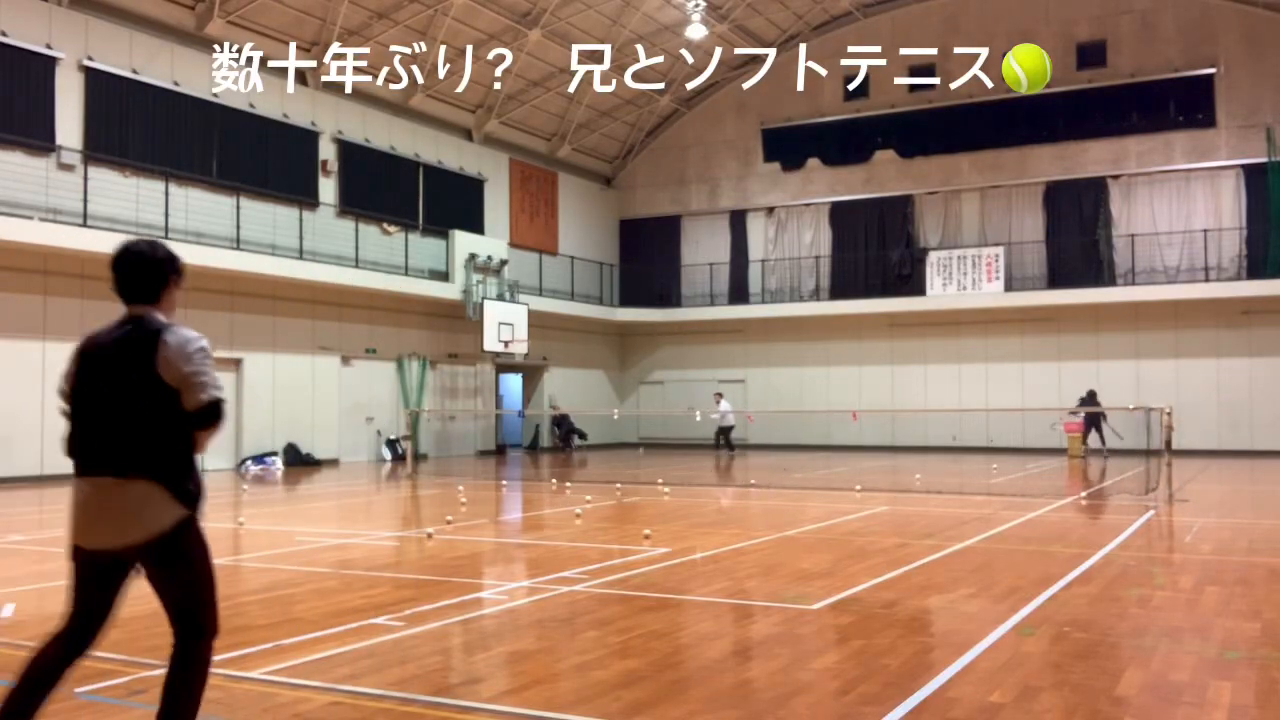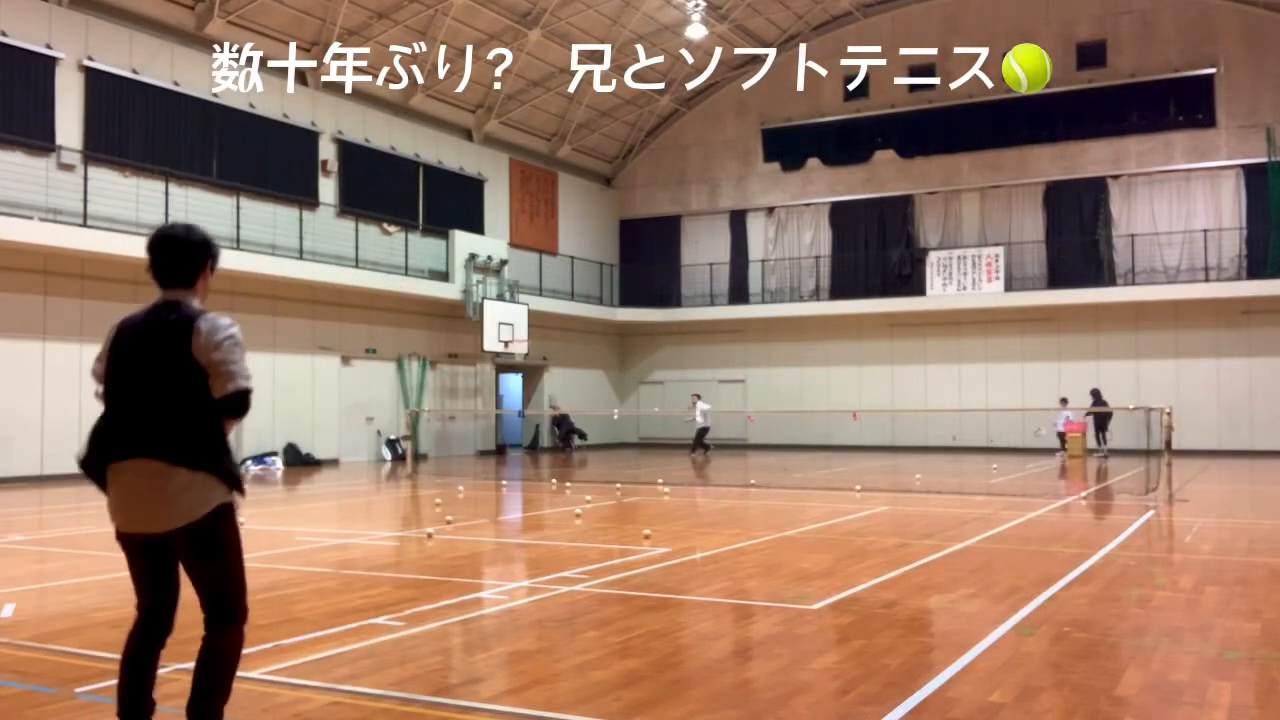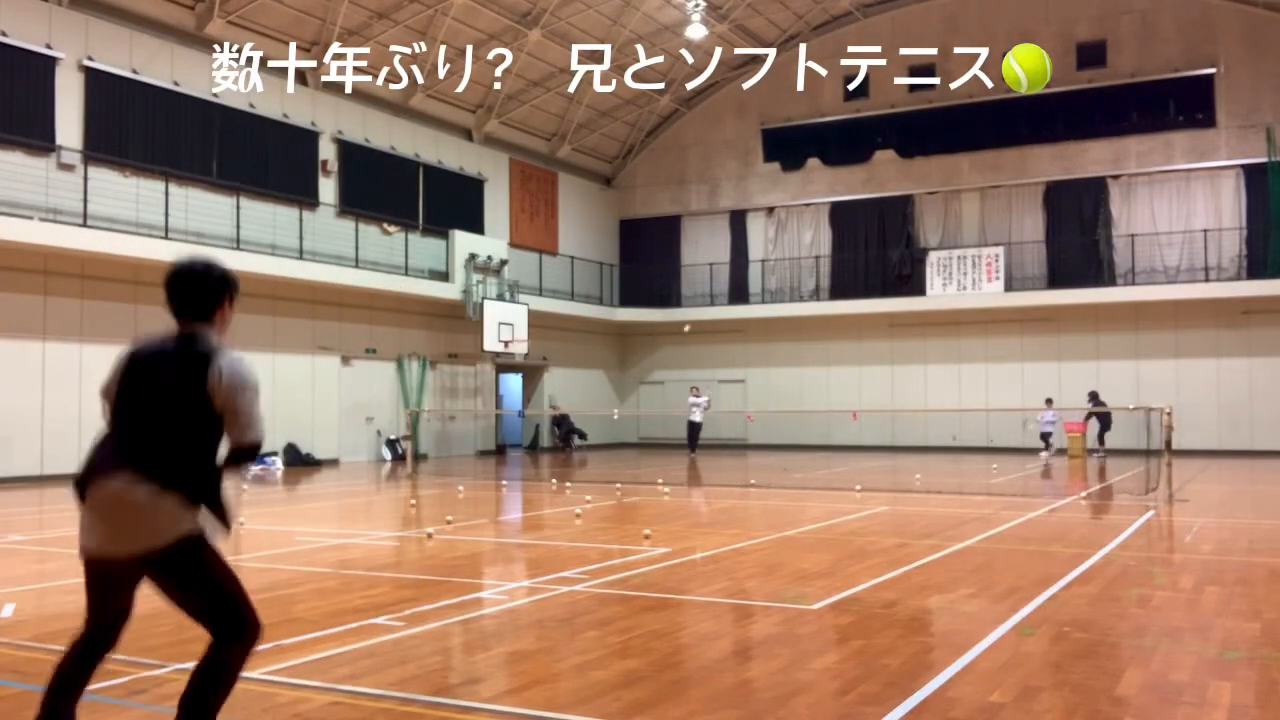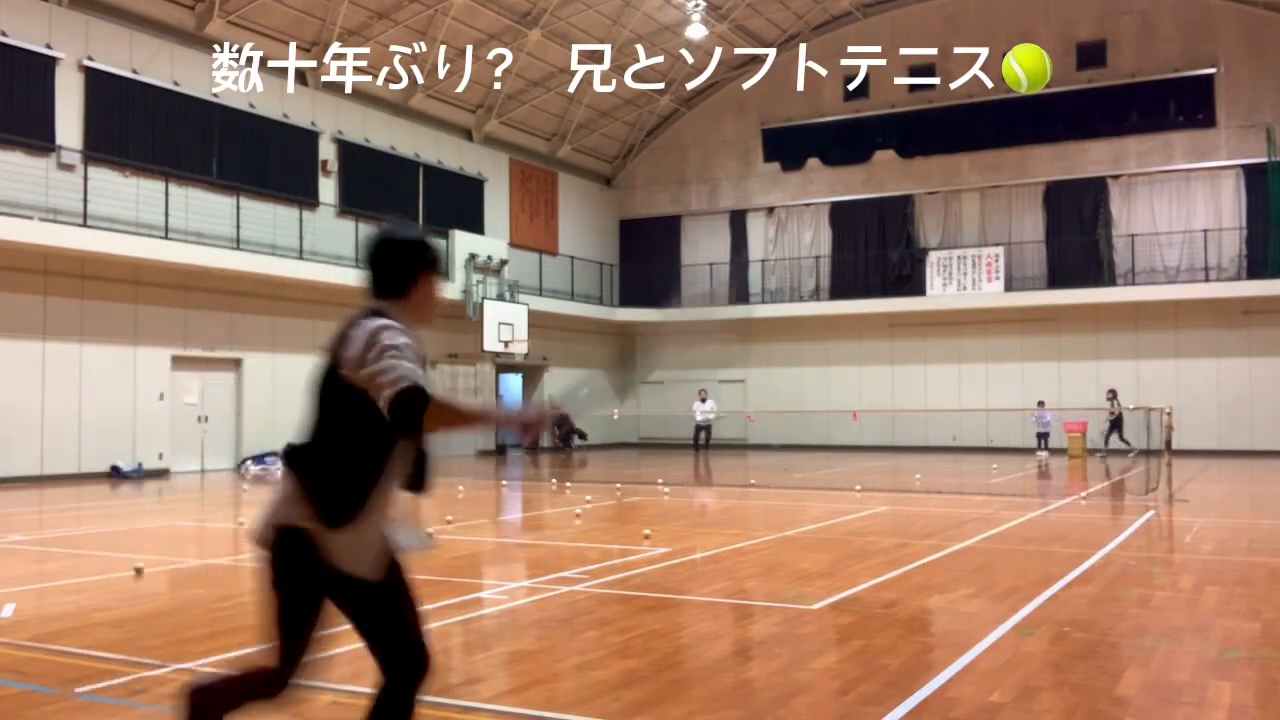
dt=0.5s
person 1, frame 1
left shoulder: (90, 349)
right shoulder: (180, 344)
left elbow: (75, 416)
right elbow: (207, 414)
right wrist: (185, 446)
left hip: (93, 509)
right hip: (157, 508)
left knee: (79, 628)
right knee: (196, 630)
person 1, frame 2
left shoulder: (123, 332)
right shoulder: (211, 329)
left elbow: (109, 397)
right elbow: (234, 404)
right wrist: (205, 433)
left hip: (129, 493)
right hip: (194, 492)
left knee: (153, 614)
right knee: (226, 619)
person 1, frame 3
left shoulder: (137, 357)
right shoulder: (226, 366)
right elbow: (247, 448)
right wrist: (206, 475)
left hip: (103, 514)
right hip: (161, 522)
left knee: (102, 629)
right knee: (237, 630)
person 1, frame 4
left shoulder: (382, 334)
right shoulder: (382, 334)
right elbow: (412, 410)
right wrist: (502, 418)
left hip: (357, 532)
right hip: (310, 525)
left knee: (410, 662)
right knee: (288, 671)
